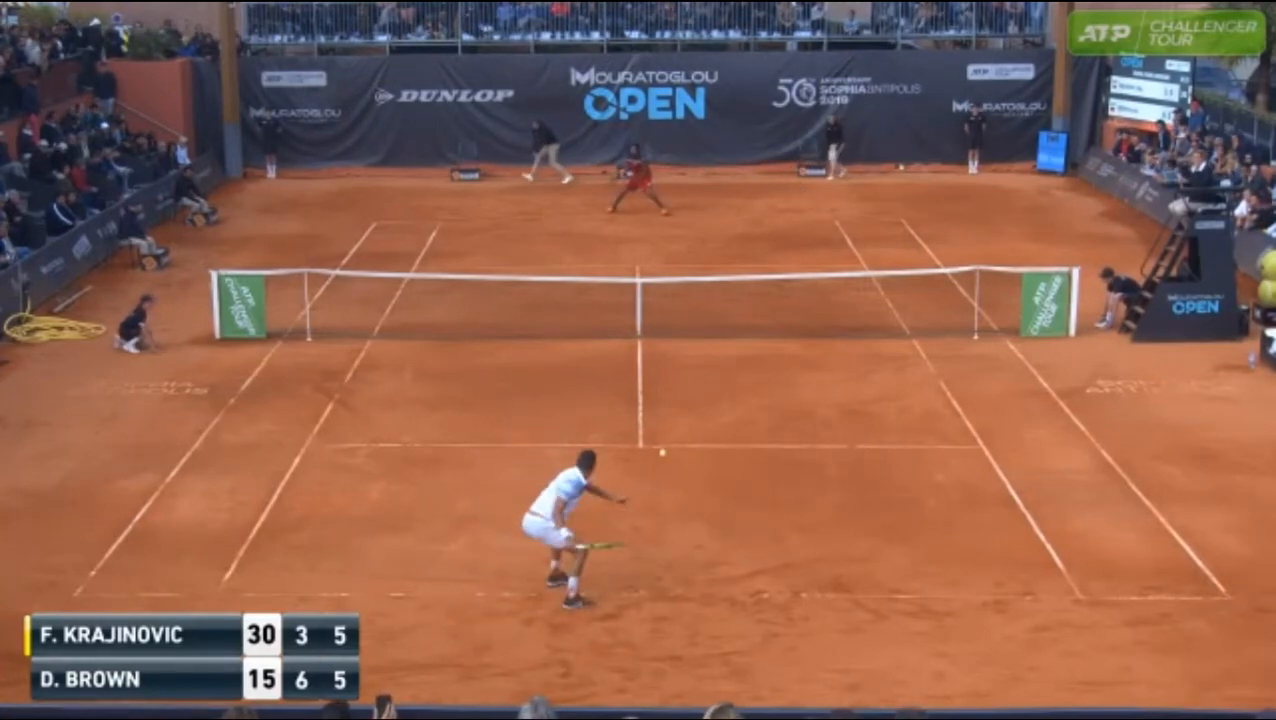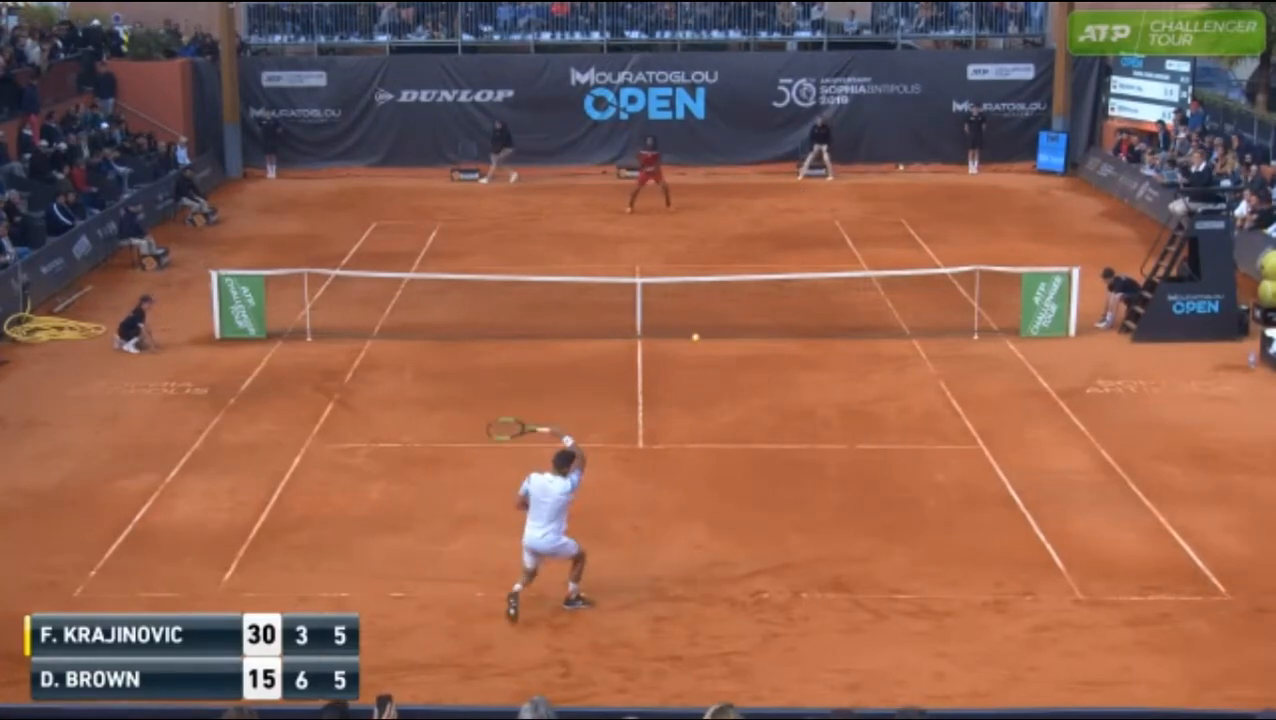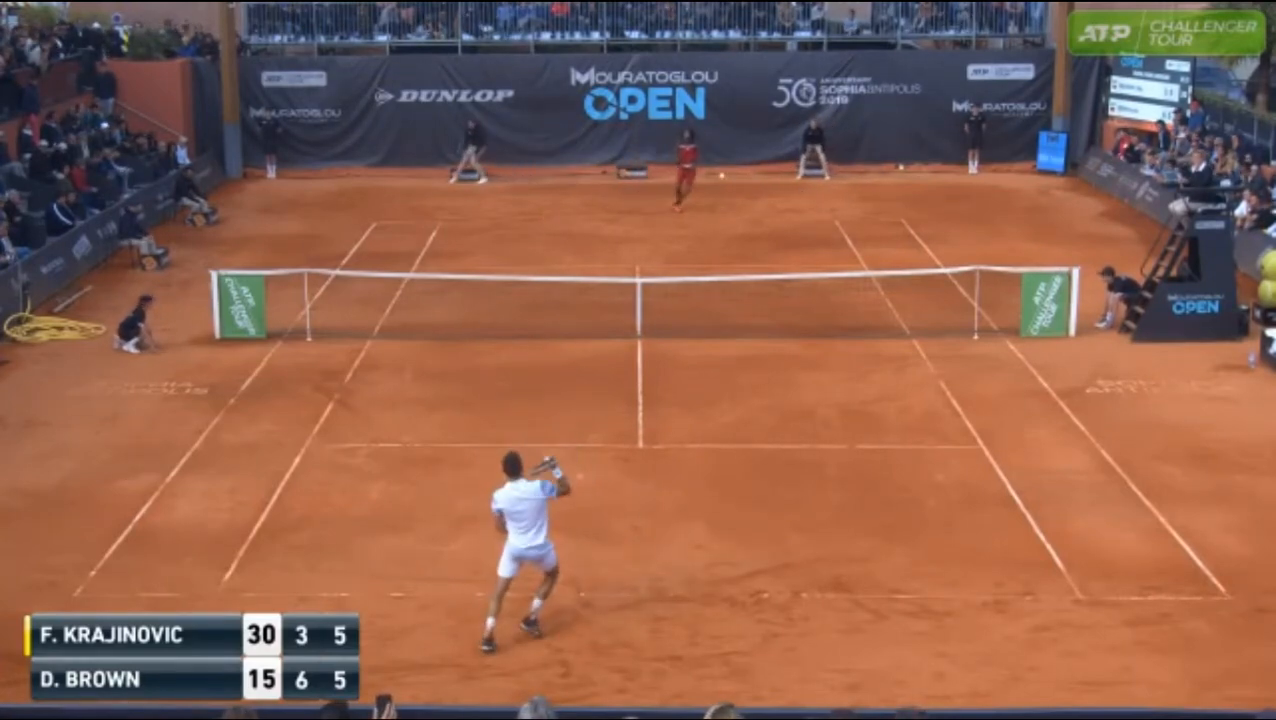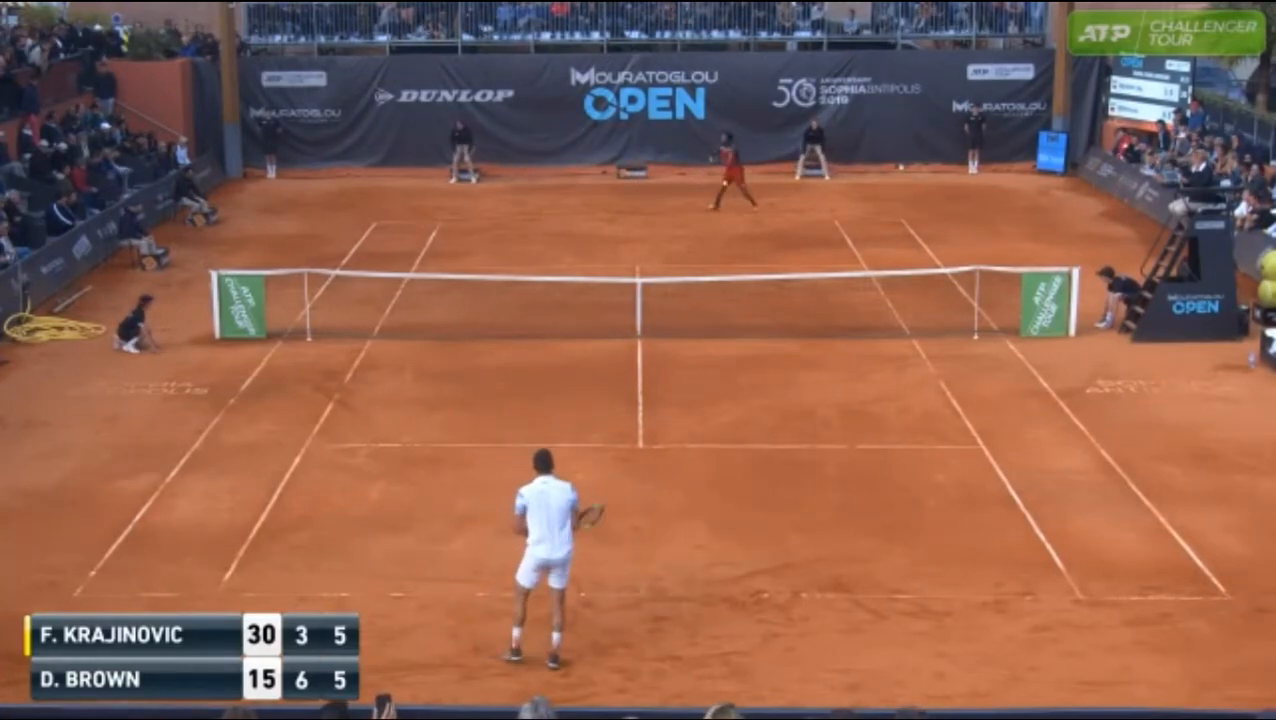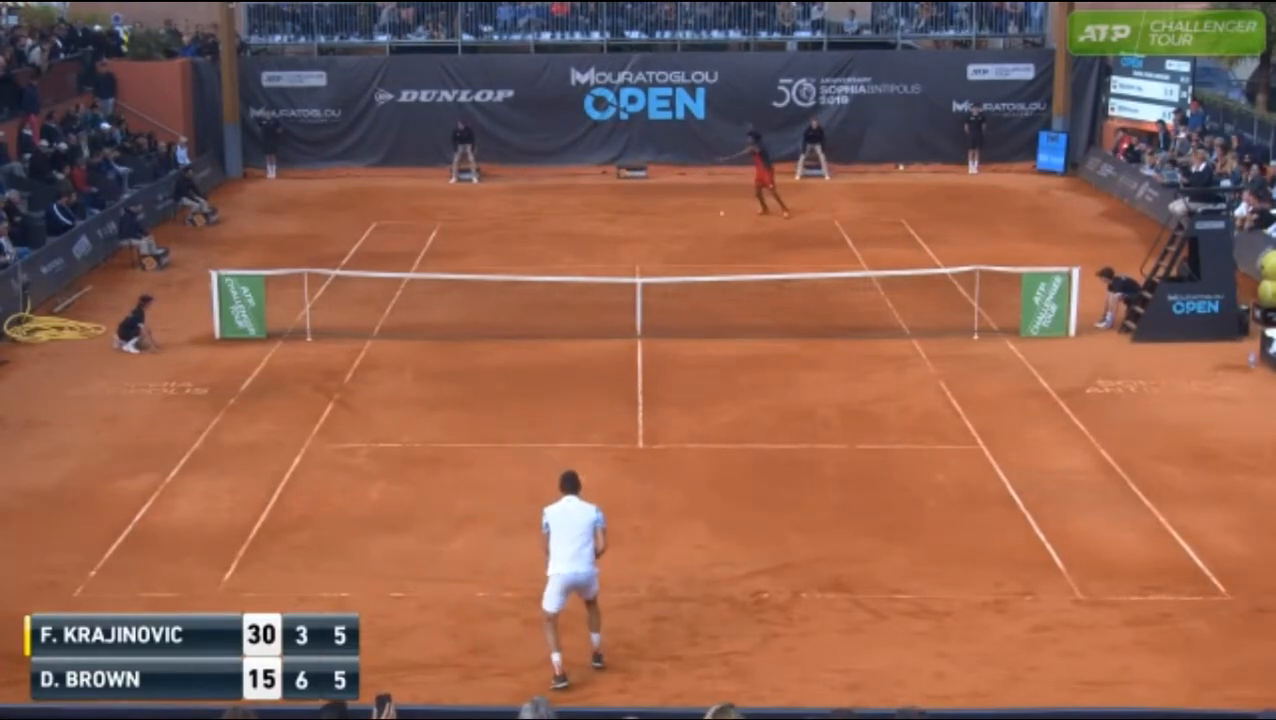
dt=0.4s
person 1, frame 1
left shoulder: (574, 475)
right shoulder: (572, 482)
left elbow: (590, 486)
right elbow: (556, 511)
left wrist: (612, 497)
right wrist: (565, 533)
left hip: (529, 521)
right hip: (541, 525)
left knee: (563, 535)
right knee: (580, 551)
left ankle: (554, 575)
right ankle: (572, 597)
person 1, frame 2
left shoulder: (532, 479)
right shoulder: (568, 487)
left elbow: (519, 504)
right elbow: (581, 461)
right wrist: (568, 440)
left hip: (529, 539)
right hip: (552, 543)
left knee: (529, 573)
right knee: (580, 557)
left ankle: (514, 594)
right ankle: (572, 597)
person 1, frame 3
left shoulder: (499, 496)
right shoulder: (539, 487)
left elbow: (500, 527)
right elbow: (566, 490)
right wrist: (555, 468)
left hip: (515, 548)
right hip: (540, 547)
left knee: (499, 590)
right knee: (552, 572)
left ankle: (488, 637)
right ankle: (531, 617)
person 1, frame 4
left shoulder: (524, 492)
right shoulder: (568, 489)
left elbow: (518, 528)
right elbow: (575, 524)
left hip: (536, 555)
right hip: (561, 555)
left knee: (521, 597)
right knee: (558, 602)
left ankle: (515, 648)
right ankle: (554, 654)
person 1, frame 5
left shoulder: (549, 512)
right shoulder: (593, 511)
left elbow: (547, 548)
right elbow: (602, 546)
left hip: (560, 575)
right hip: (586, 574)
left knee: (549, 622)
right knee: (592, 603)
left ankle: (559, 673)
right ankle: (597, 654)
